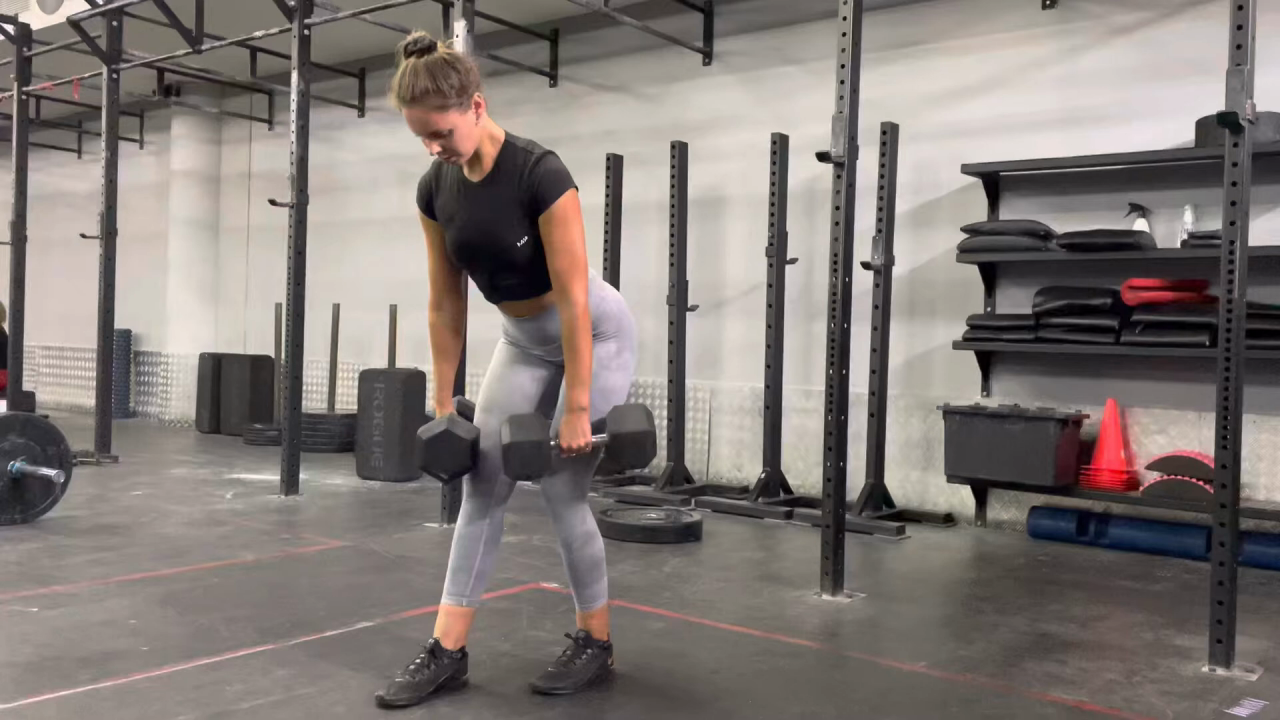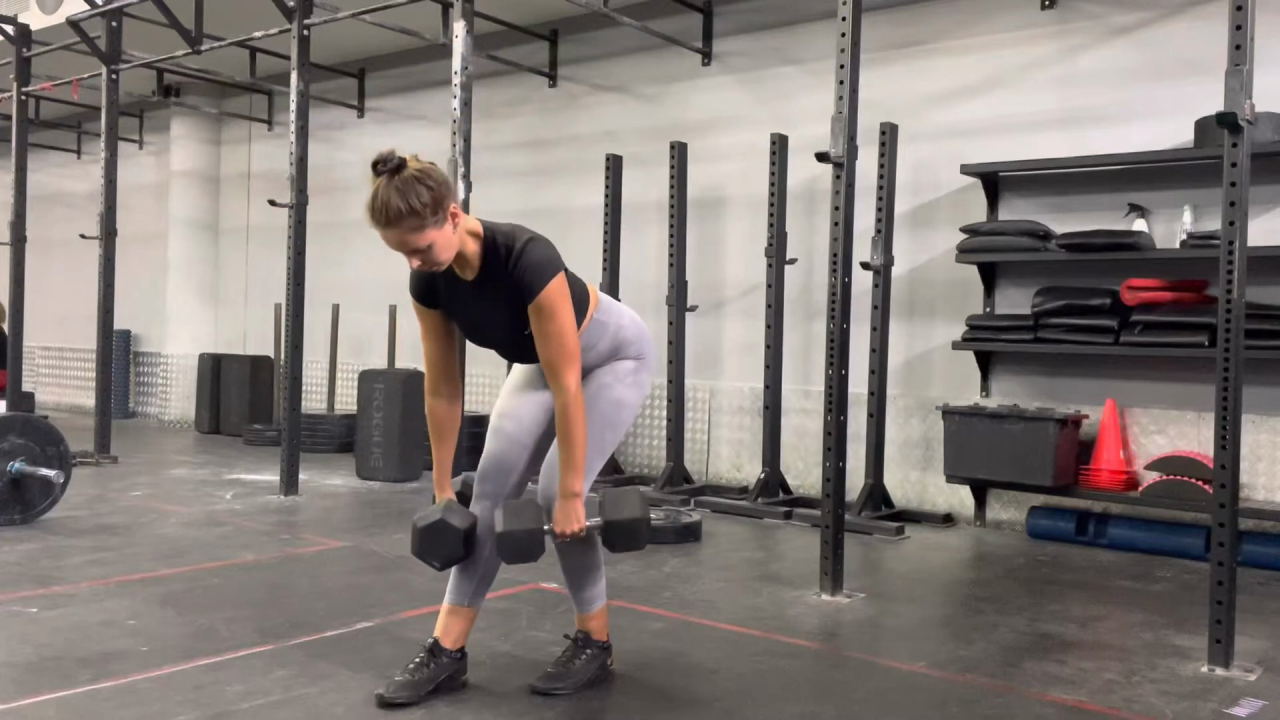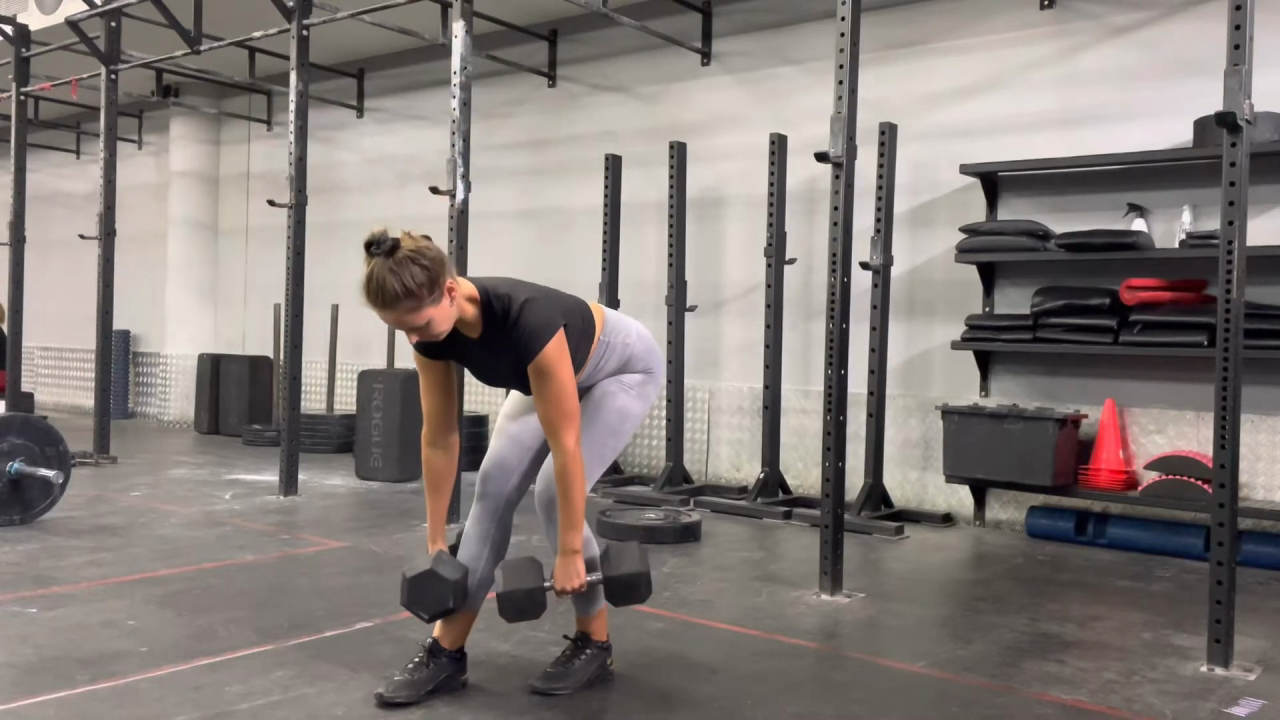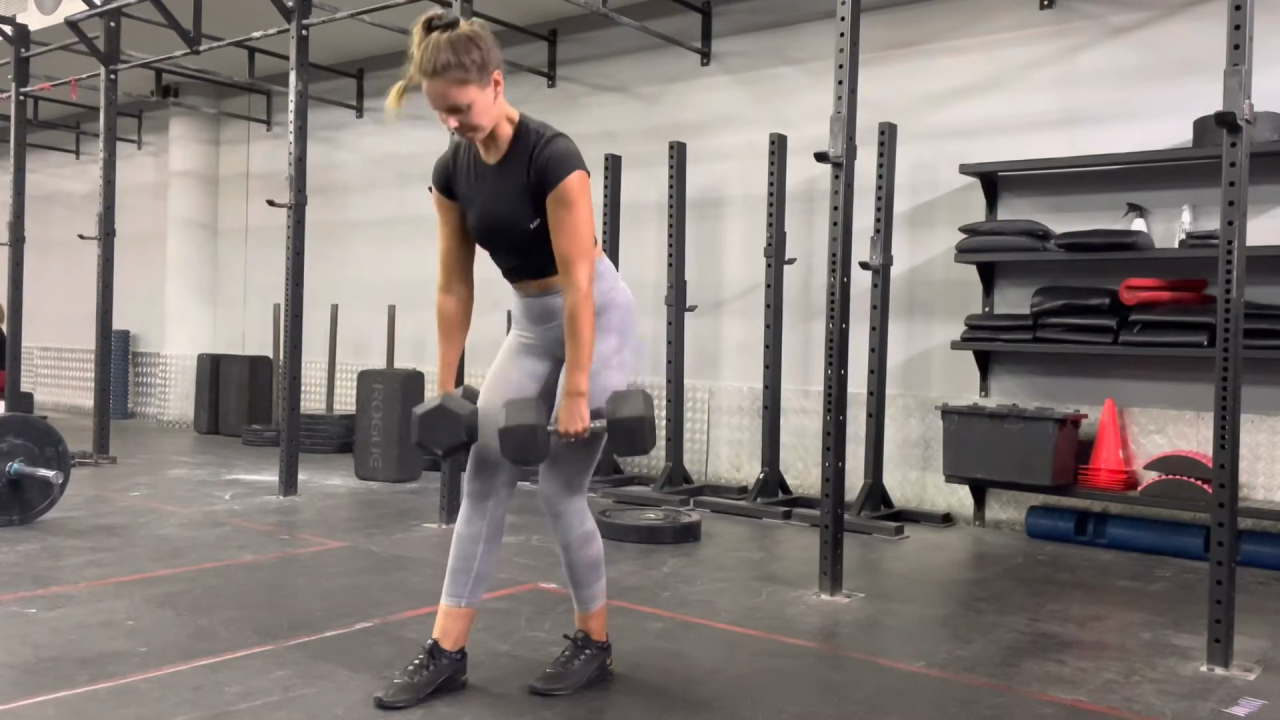
dt=1s
person 1, frame 1
left shoulder: (541, 173)
right shoulder: (435, 189)
left elbow: (574, 300)
right elbow: (445, 305)
left wrist: (577, 410)
right wrist: (444, 404)
left hip: (594, 335)
right hip: (521, 340)
left knee: (561, 489)
right knee: (483, 486)
left ankle: (596, 643)
right ankle: (448, 650)
person 1, frame 2
left shoulder: (527, 259)
right shoulder: (430, 282)
left elbow: (567, 387)
right elbow: (442, 389)
left wrist: (571, 493)
right wrist: (442, 488)
left hip: (614, 356)
right hip: (538, 361)
left knee: (555, 493)
right knee: (490, 489)
left ankle: (594, 642)
right ankle: (447, 651)
person 1, frame 3
left shoulder: (526, 317)
right shoulder: (434, 331)
left elbow: (566, 446)
right elbow: (439, 438)
left wrist: (570, 553)
right wrist: (435, 541)
left hip: (624, 368)
right hip: (554, 369)
left knee: (552, 492)
right knee: (493, 487)
left ankle: (595, 643)
right ankle: (446, 650)
person 1, frame 4
left shoulder: (552, 155)
right shoulder: (453, 168)
left elbow: (579, 283)
right elbow: (454, 285)
left wrist: (577, 395)
right wrist: (446, 386)
left hip: (598, 320)
right hip: (527, 324)
left knee: (559, 491)
right knee: (483, 483)
left ankle: (594, 643)
right ankle: (447, 650)
